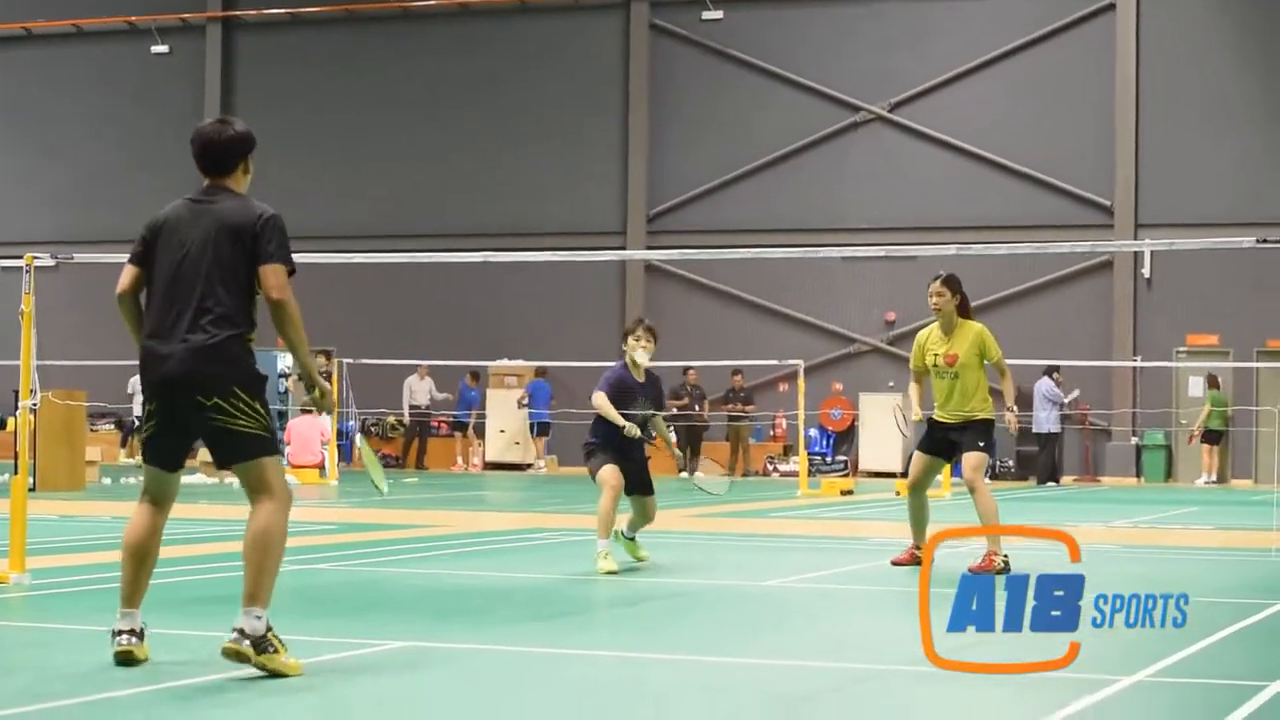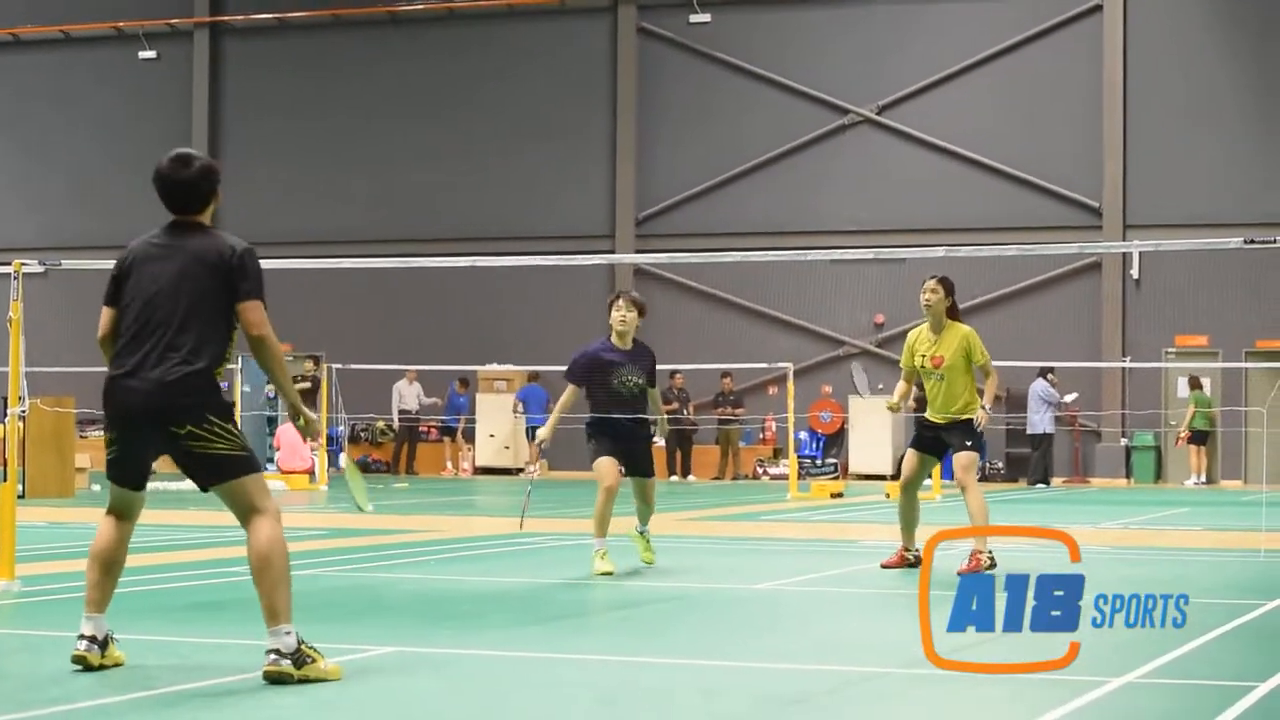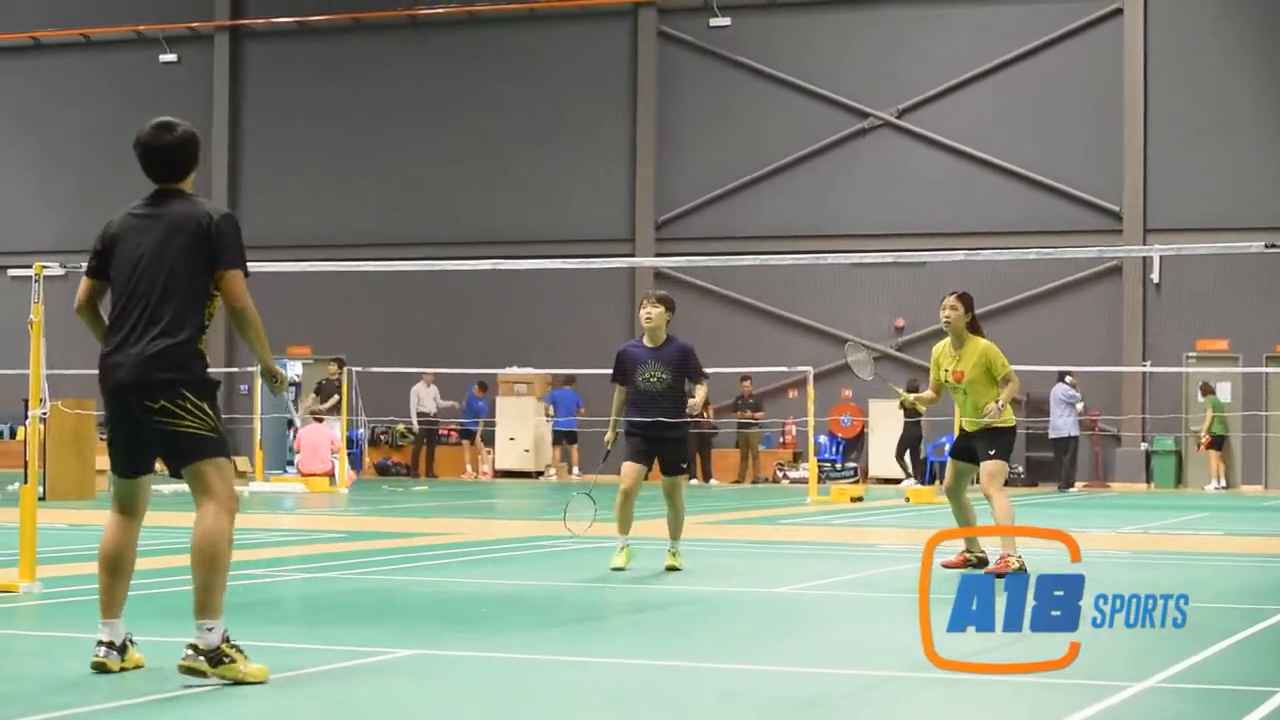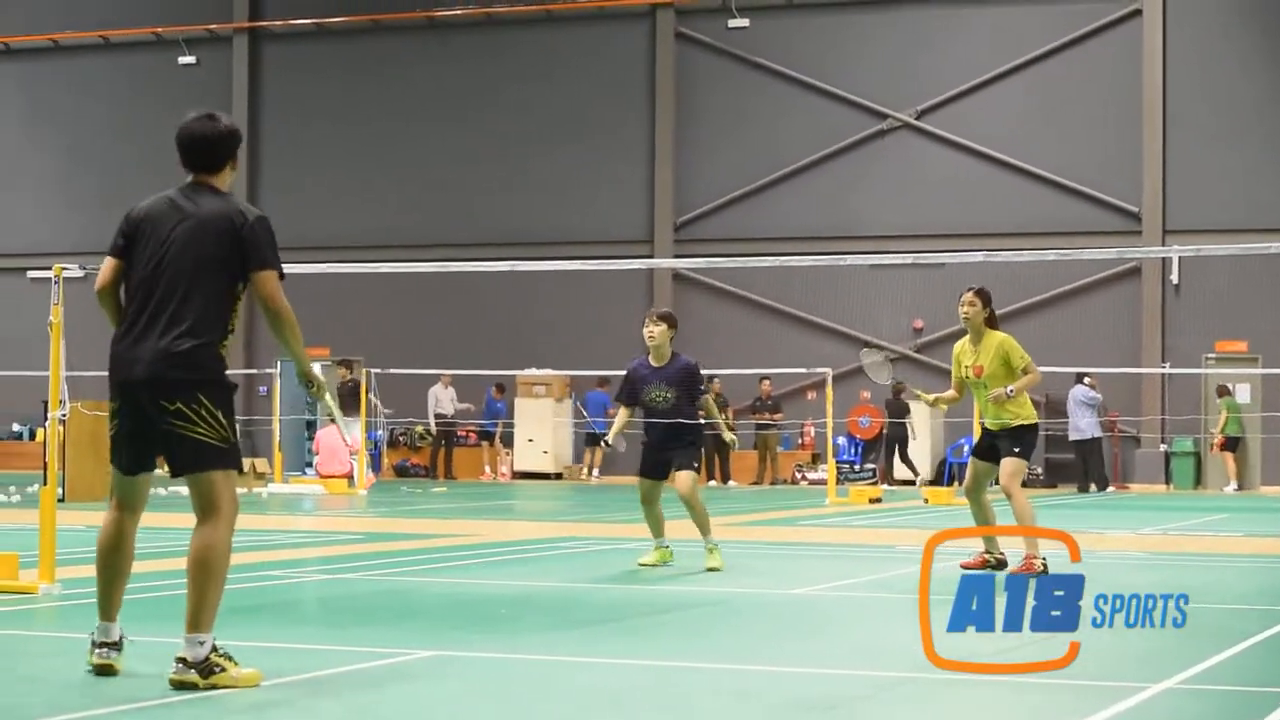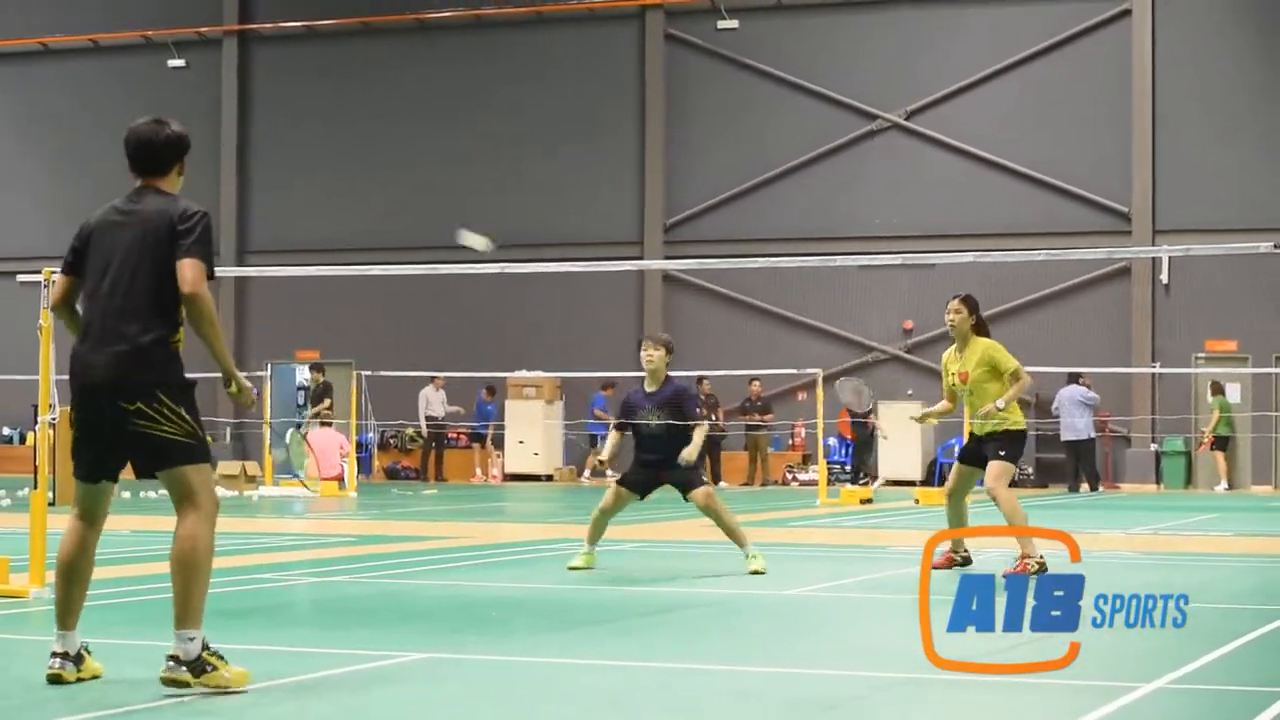
dt=0.4s
person 1, frame 1
left shoulder: (165, 219)
right shoulder: (259, 219)
left elbow: (125, 292)
right elbow: (277, 296)
right wrist: (312, 374)
left hip: (162, 370)
right hip: (222, 368)
left knee: (154, 499)
right knee: (270, 495)
left ankle: (127, 628)
right ankle: (251, 629)
person 1, frame 2
left shoulder: (134, 253)
right shoulder: (233, 253)
left elbow: (104, 335)
right elbow: (257, 333)
right wrist: (295, 403)
left hip: (124, 399)
right hip: (188, 400)
left knee: (120, 511)
right knee: (261, 512)
left ankle: (91, 636)
right ankle: (284, 647)
person 1, frame 3
left shoulder: (118, 225)
right shoulder: (213, 220)
left elbow: (84, 303)
right elbow: (236, 301)
right wrist: (267, 362)
left hip: (118, 376)
right hip: (174, 374)
left knee: (127, 505)
right knee: (218, 498)
left ankle: (110, 641)
right ankle: (208, 642)
person 1, frame 4
left shoulder: (144, 212)
right shoulder: (245, 221)
left elbow: (104, 287)
right elbow: (272, 301)
right wrist: (305, 365)
left hip: (129, 373)
right hip: (191, 376)
left knee: (124, 504)
right knee: (217, 509)
left ankle: (106, 639)
right ankle: (195, 655)
person 1, frame 5
left shoulder: (98, 221)
right shoulder: (187, 216)
left elbow: (60, 301)
right elbow: (192, 290)
right wrist: (230, 370)
left hip: (89, 377)
right hip: (149, 375)
left knee: (87, 513)
right knee: (198, 503)
left ankle: (66, 651)
right ankle: (188, 652)
person 2, frame 1
left shoulder: (977, 332)
right shoulder: (923, 337)
left elbow: (1004, 371)
right elbow: (916, 380)
left wrist: (1010, 408)
right wrist: (916, 407)
left hip: (976, 420)
right hip: (941, 421)
left knee: (972, 479)
right knee: (914, 484)
left ankle: (996, 556)
right ankle: (918, 548)
person 2, frame 2
left shoulder: (964, 334)
right shoulder: (914, 337)
left elbow: (991, 374)
right elbow: (906, 379)
left wrist: (984, 407)
right wrist: (896, 399)
left hip: (965, 420)
right hip: (932, 420)
left knee: (965, 479)
right knee: (907, 482)
left ankle: (982, 554)
right ankle: (908, 551)
person 2, frame 3
left shoulder: (984, 348)
right shoulder: (938, 351)
left elbow: (1013, 382)
right elbow: (934, 393)
left wrist: (999, 404)
right wrist: (917, 398)
left hip: (997, 427)
right hip: (969, 428)
left knee: (991, 487)
right knee: (952, 488)
left ankle: (1011, 557)
right ankle: (974, 552)
person 2, frame 4
left shoulder: (1002, 342)
right shoulder: (960, 349)
left elbow: (1034, 375)
right elbow: (958, 391)
left wrist: (1009, 391)
right wrist: (937, 398)
left hip: (1019, 424)
right hip: (991, 427)
left knee: (1009, 485)
right knee: (972, 488)
left ankle: (1034, 559)
right ankle: (992, 553)
person 2, frame 5
left shoulder: (988, 348)
right shoulder: (948, 358)
left elbow: (1024, 379)
right elbow: (950, 402)
left wrist: (999, 404)
right wrist: (929, 413)
left hip: (1007, 430)
right hip: (980, 433)
left knee: (994, 488)
right knee: (952, 492)
left ankle: (1031, 557)
right ankle: (957, 551)
person 3, frame 1
left shoulder: (653, 383)
right shoulder: (616, 376)
right elbow: (598, 400)
left wrist: (671, 447)
right wrist: (622, 422)
left hip: (634, 453)
right hip: (602, 447)
left knee: (647, 514)
right knee: (614, 484)
left ankle: (626, 535)
right ankle: (603, 551)
person 3, frame 2
left shoulder: (647, 354)
right shoulder: (593, 353)
right elbow: (572, 390)
left wrist: (661, 420)
right wrist: (549, 426)
left hip: (638, 434)
right hip: (604, 433)
left knee: (646, 498)
right knee: (609, 484)
left ankle: (642, 532)
right ankle: (599, 551)
person 3, frame 3
left shoulder: (682, 349)
right shoulder: (626, 352)
left elbow: (701, 383)
right elbow: (621, 390)
left wrist: (698, 399)
right wrist: (612, 427)
left hip: (674, 433)
right hip: (638, 432)
left knee: (673, 495)
right knee: (627, 487)
left ankle: (674, 549)
right ankle: (622, 547)
person 3, frame 4
left shoulder: (686, 366)
right shoulder: (635, 371)
left elbow: (703, 400)
right elbow: (627, 408)
left wrist: (724, 429)
right wrist: (612, 433)
left hip: (686, 441)
right hip: (654, 444)
left knee: (686, 492)
right knee: (647, 499)
left ankle: (711, 546)
right ankle: (662, 548)
person 3, frame 5
left shoulder: (679, 391)
right shoulder: (632, 398)
left elbow: (701, 424)
right elbow: (618, 430)
left wrist: (694, 447)
right wrist: (606, 453)
left hip: (679, 462)
right hip: (646, 464)
left knee: (709, 504)
right knee: (606, 507)
left ankle: (751, 554)
right ankle: (588, 552)
